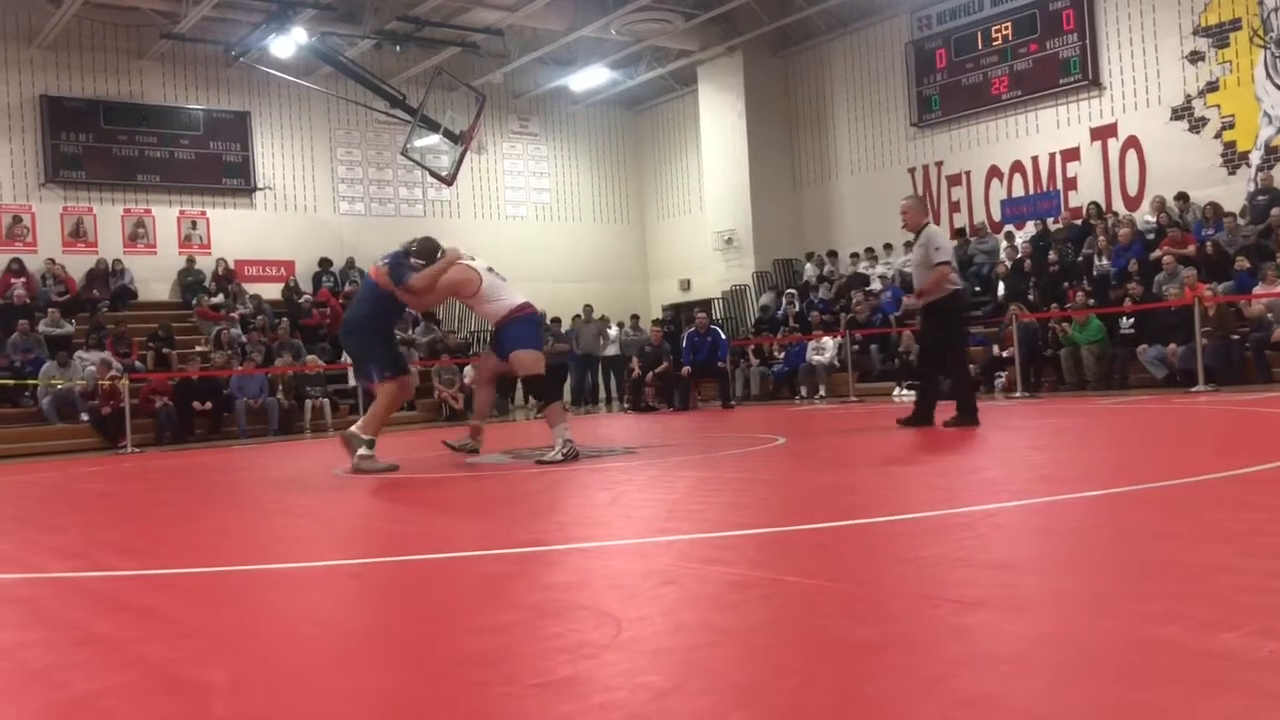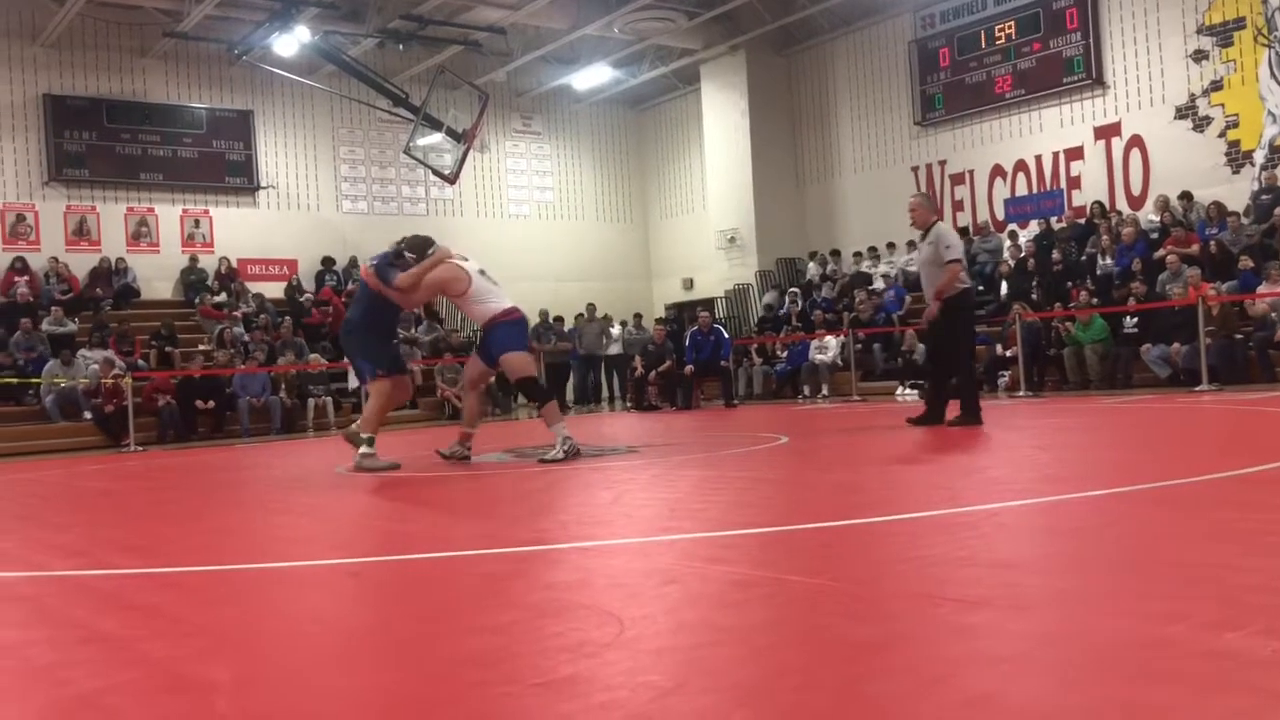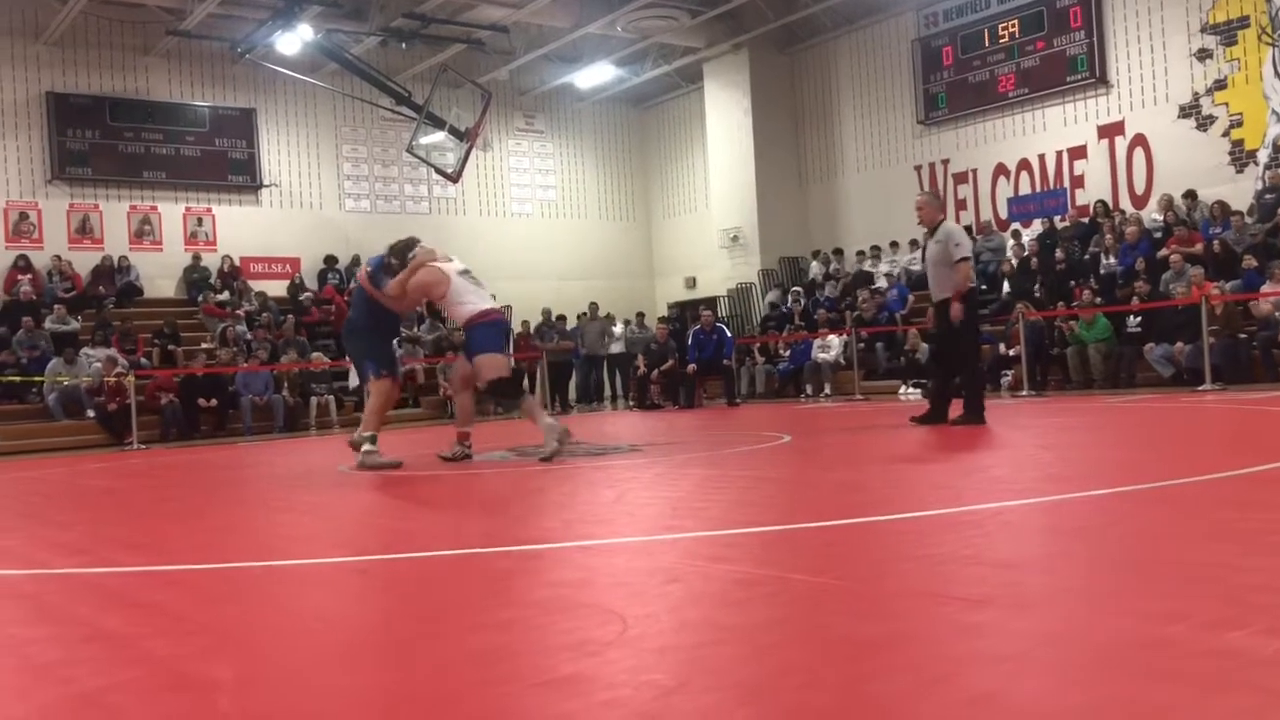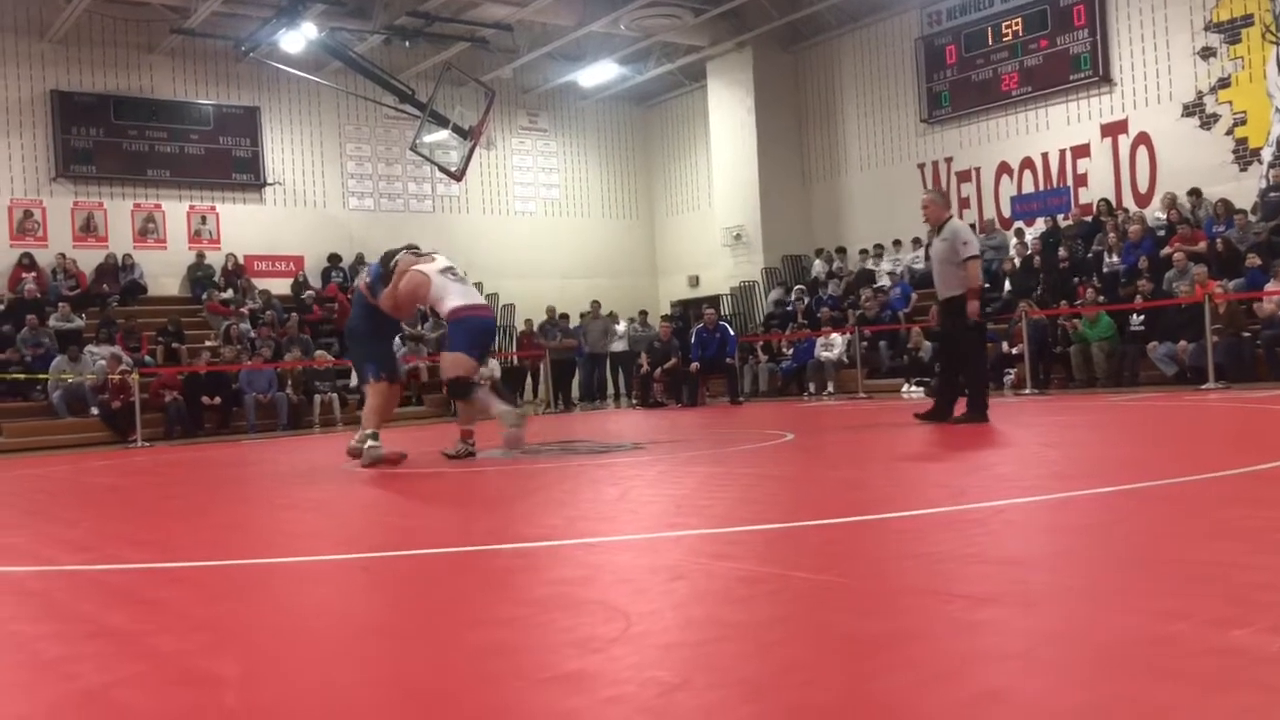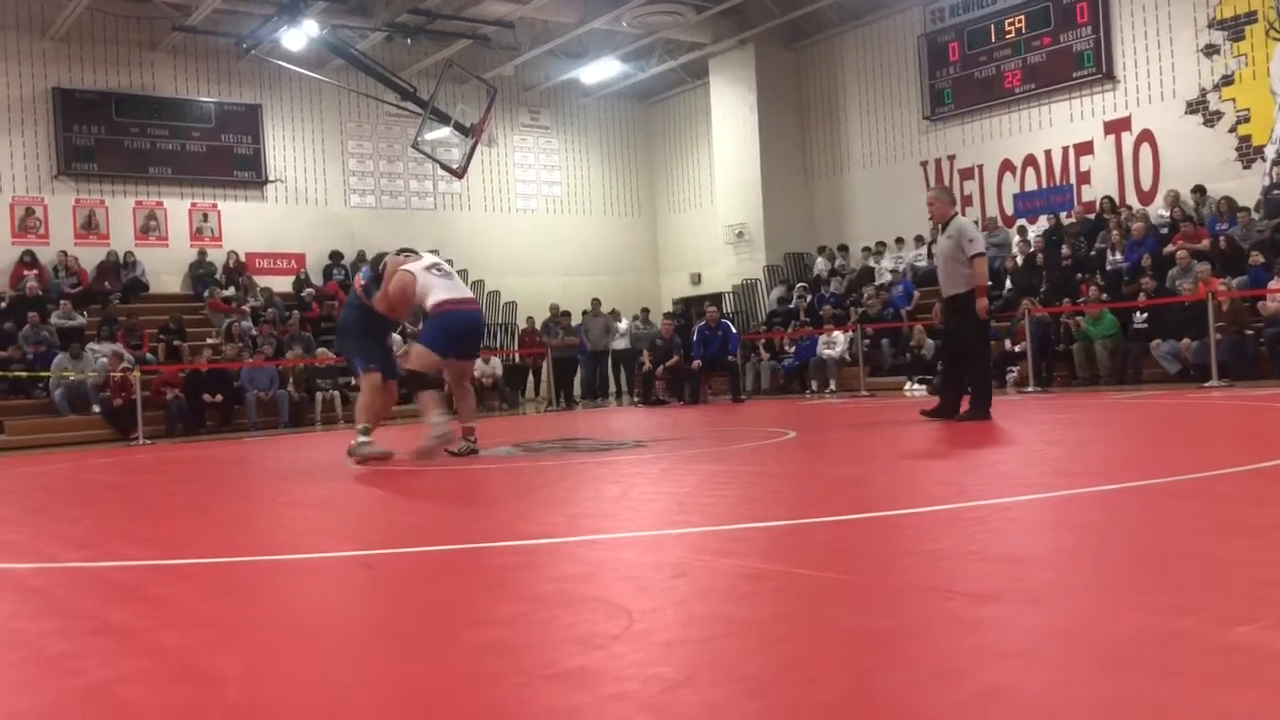
dt=0.1s
person 1, frame 1
left shoulder: (933, 235)
right shoulder: (920, 239)
left elbow: (943, 271)
left wrist: (918, 295)
right wrist: (921, 301)
left hip: (947, 304)
right hip: (933, 306)
left knee: (953, 361)
right knee: (928, 361)
left ankle: (967, 412)
right ankle: (923, 412)
person 1, frame 2
left shoulder: (943, 232)
right shoulder: (927, 238)
left elbow: (955, 268)
left wrist: (937, 300)
right wrist: (932, 304)
left hip: (955, 304)
right hip: (941, 307)
left knee: (961, 359)
right knee: (937, 360)
left ankle: (971, 412)
right ankle: (934, 412)
person 1, frame 3
left shoulder: (951, 231)
right shoulder: (933, 237)
left elbow: (964, 266)
left wrist: (957, 300)
right wrist: (935, 306)
left hip: (960, 303)
right hip: (944, 305)
left knee: (966, 358)
right knee: (941, 358)
left ankle: (974, 411)
right ankle: (937, 411)
person 1, frame 4
left shoulder: (958, 229)
right shoulder: (939, 235)
left elbow: (973, 263)
left wrist: (973, 298)
right wrist: (938, 304)
left hip: (964, 302)
right hip: (950, 303)
left knee: (971, 356)
right knee: (948, 357)
left ankle: (977, 409)
right ankle: (942, 408)
person 1, frame 5
left shoulder: (963, 227)
right shoulder: (944, 232)
left elbow: (980, 261)
left wrist: (981, 295)
right wrist: (942, 301)
left hip: (969, 299)
right hip: (954, 301)
left knee: (975, 354)
right knee: (951, 354)
left ankle: (980, 407)
right ankle: (948, 405)
person 2, frame 1
left shoulder: (403, 260)
right shoulder: (394, 265)
left elbow: (414, 299)
right elbow: (419, 285)
right wrist: (448, 261)
left hip: (377, 331)
right hip: (360, 333)
left knee: (403, 390)
right knee: (388, 391)
left ankle: (355, 433)
right ankle: (364, 455)
person 2, frame 2
left shoulder: (400, 263)
right shoulder: (383, 265)
right elbow: (403, 284)
right wrist: (433, 261)
left hip: (382, 334)
right hip: (360, 333)
left knee: (402, 391)
right knee: (382, 389)
left ankle: (357, 430)
right ankle: (366, 455)
person 2, frame 3
left shoulder: (392, 269)
right shoulder: (377, 269)
right elbow: (396, 302)
left hip: (381, 336)
right hip: (361, 335)
left knee: (391, 392)
right knee: (382, 388)
left ankle: (361, 436)
right ankle: (367, 451)
person 2, frame 4
right shoulder: (376, 276)
left elbow: (405, 310)
right elbow: (390, 307)
right wrist: (398, 278)
left hip: (382, 338)
right hip: (362, 337)
left knee: (391, 395)
right knee: (378, 388)
left ankle: (358, 442)
right ankle: (372, 447)
person 2, frame 5
right shoulder: (371, 279)
left hip: (378, 336)
right hip: (355, 334)
left knee: (390, 393)
right knee: (372, 381)
left ankle: (360, 441)
right ankle: (363, 442)
person 3, frame 1
left shoulder: (453, 275)
right shoulder: (462, 265)
left elbow: (422, 303)
left hip: (520, 322)
right hip: (511, 323)
left knee: (535, 383)
right knee: (482, 377)
left ankle: (566, 444)
right ankle: (473, 439)
person 3, frame 2
left shoulder: (442, 273)
right shoulder: (455, 261)
left elbow: (409, 301)
left wrist: (375, 282)
left hip: (507, 324)
right hip: (498, 325)
left knee: (525, 383)
right knee: (471, 383)
left ankle: (564, 441)
right ankle: (463, 445)
person 3, frame 3
left shoulder: (424, 276)
right shoulder: (448, 261)
left elbow: (398, 305)
left wrist: (367, 285)
left hip: (484, 326)
right hip: (493, 322)
left knee: (499, 385)
right knee: (460, 384)
left ankle: (552, 431)
right ankle: (462, 445)
person 3, frame 4
left shoulder: (410, 279)
right shoulder: (437, 258)
left elbow: (398, 312)
left hip: (465, 321)
right hip: (486, 318)
left knee: (456, 384)
right knee: (458, 382)
left ankle: (507, 415)
right ankle: (466, 442)
person 3, frame 5
left shoulder: (399, 279)
right shoulder: (430, 258)
left elbow: (398, 314)
left hip: (446, 317)
right hip: (473, 314)
left knee: (415, 376)
right knee: (460, 380)
left ankle: (439, 427)
right ankle: (469, 439)
